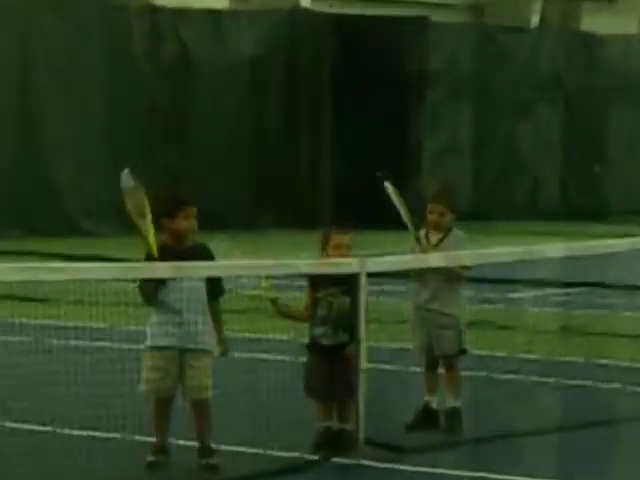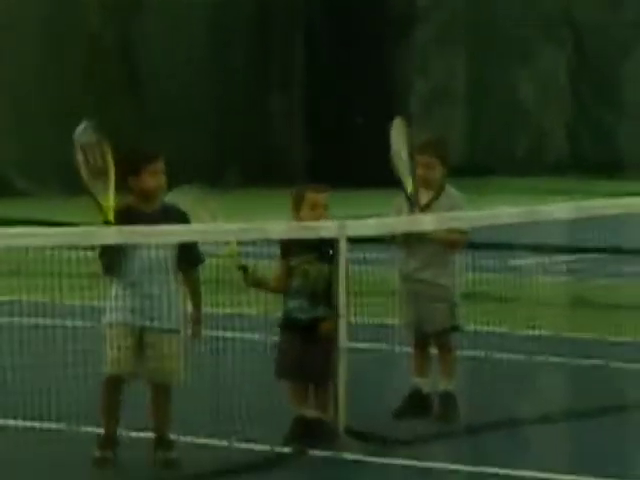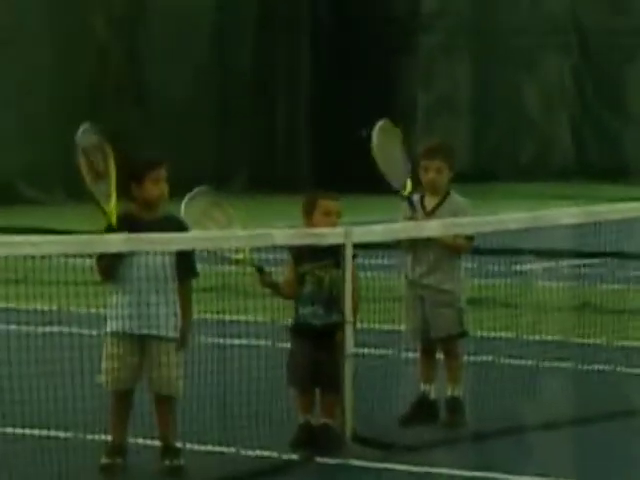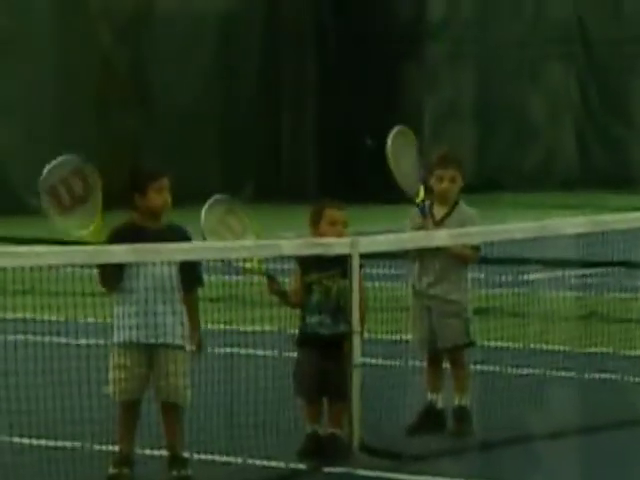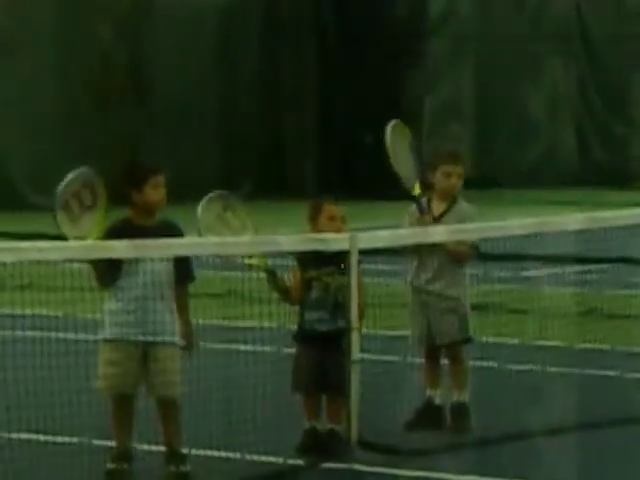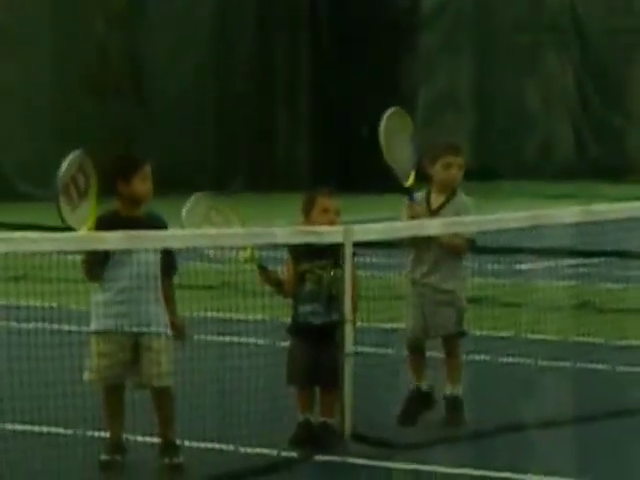
dt=0.4s
person 1, frame 1
left shoulder: (203, 253)
right shoulder: (157, 254)
left elbow: (213, 296)
right elbow: (147, 297)
left wrist: (220, 333)
right wrist: (152, 276)
left hip: (198, 335)
right hip: (164, 335)
left knee: (200, 395)
right knee: (162, 394)
left ankle: (205, 448)
right ankle: (160, 446)
person 1, frame 2
left shoulder: (176, 217)
right shoulder: (119, 218)
left elbow: (189, 267)
right elbow: (108, 268)
left wrist: (197, 308)
right wrist: (112, 246)
left hip: (164, 312)
right hip: (124, 309)
left knee: (162, 379)
right knee: (114, 375)
person 1, frame 3
left shoulder: (176, 227)
right shoulder: (119, 226)
left elbow: (184, 278)
right elbow: (105, 274)
left wrist: (186, 320)
right wrist: (112, 252)
left hip: (164, 321)
right hip: (124, 319)
left knee: (166, 388)
right knee: (121, 386)
person 1, frame 4
left shoulder: (179, 236)
right shoulder: (122, 236)
left elbow: (189, 287)
right elbow: (110, 285)
left wrist: (195, 327)
right wrist: (103, 264)
left hip: (170, 331)
right hip: (131, 330)
left knee: (172, 397)
right knee: (128, 397)
person 1, frame 5
left shoulder: (172, 232)
right shoulder: (117, 233)
left elbow: (180, 283)
right elbow: (105, 282)
left wrist: (186, 322)
right wrist: (100, 264)
left hip: (163, 327)
right hip: (122, 327)
left knee: (168, 393)
right knee: (121, 392)
person 1, frame 6
left shoulder: (157, 224)
right shoulder: (105, 224)
left elbow: (165, 274)
right elbow: (93, 275)
left wrist: (172, 314)
right wrist: (92, 252)
left hip: (151, 318)
right hip: (112, 318)
left knee: (161, 383)
right knee: (112, 383)
right ankle: (115, 443)
person 2, frame 1
left shoulder: (458, 239)
right shoulder: (419, 237)
left elbow: (461, 273)
right elbow: (412, 270)
left hip: (447, 309)
right hip: (423, 307)
left knee: (450, 361)
right knee: (429, 361)
left ankle: (453, 410)
right ankle: (429, 408)
person 2, frame 2
left shoulder: (453, 199)
right shoulder: (407, 198)
left elbow: (461, 238)
right elbow: (398, 238)
left wrist: (432, 232)
left hip: (439, 279)
right hip: (411, 277)
left knee: (442, 339)
right knee: (418, 338)
person 2, frame 3
left shoulder: (458, 205)
right shoulder: (412, 203)
left elbow: (466, 244)
right elbow: (406, 245)
left wrist: (436, 234)
left hip: (445, 286)
right hip: (417, 284)
left knee: (449, 344)
right knee: (425, 345)
person 2, frame 4
left shoulder: (467, 215)
right shoulder: (419, 214)
left elbow: (472, 255)
right elbow: (412, 253)
left hip: (452, 296)
right hip: (424, 293)
left knee: (456, 354)
right knee: (432, 354)
person 2, frame 5
left shoulder: (465, 212)
right shoulder: (417, 210)
left elbow: (467, 252)
right elbow: (410, 248)
right wrist: (419, 231)
left hip: (450, 292)
right hip: (422, 289)
left knee: (454, 350)
right knee: (430, 350)
person 2, frame 6
left shoulder: (463, 204)
right shoulder: (416, 201)
left elbow: (462, 245)
right elbow: (409, 241)
right wrist: (412, 223)
left hip: (447, 285)
right hip: (420, 282)
left knee: (451, 343)
right knee: (413, 341)
person 3, frame 1
left shoulder: (353, 280)
right shoulder: (316, 279)
left elbow: (360, 315)
right elbow: (307, 314)
left wrist: (355, 343)
right wrist: (282, 308)
left hip: (344, 349)
right hip: (318, 347)
left knee: (344, 396)
right knee: (320, 393)
left ankle: (344, 431)
right ankle: (326, 430)
person 3, frame 2
left shoulder: (331, 246)
right shoulder: (289, 246)
right elbow: (281, 284)
left wrist: (333, 317)
right wrist: (257, 280)
left hip: (321, 325)
right hip: (293, 324)
left knee: (321, 377)
right knee: (294, 375)
left ankle: (321, 419)
right ankle: (302, 418)
person 3, frame 3
left shoulder: (342, 252)
right shoulder: (299, 252)
left elbow: (352, 293)
right elbow: (290, 290)
left wrist: (348, 324)
right wrist: (271, 284)
left hip: (333, 331)
right hip: (304, 330)
left knee: (331, 384)
right knee: (303, 382)
left ankle: (328, 426)
right ankle: (306, 425)
person 3, frame 4
left shoulder: (349, 262)
right shoulder: (305, 262)
left elbow: (359, 303)
right elbow: (297, 300)
left wrist: (355, 334)
right wrist: (280, 291)
left hip: (340, 341)
right hip: (310, 340)
left knee: (338, 393)
right knee: (309, 391)
left ankle: (335, 435)
right ankle: (314, 434)
person 3, frame 5
left shoulder: (348, 258)
right shoulder: (304, 258)
left elbow: (357, 299)
right elbow: (296, 297)
left wrist: (354, 329)
right wrist: (281, 287)
left hip: (338, 337)
right hip: (309, 335)
left knee: (336, 389)
right knee: (309, 388)
left ankle: (334, 431)
right ankle: (312, 430)
person 3, frame 6
left shoulder: (341, 251)
right shoulder: (298, 251)
left elbow: (351, 292)
right elbow: (290, 290)
left wrist: (348, 321)
right wrist: (275, 281)
left hip: (332, 330)
right hip: (303, 329)
left knee: (330, 382)
right knee: (303, 380)
left ankle: (327, 424)
right ankle: (306, 423)
